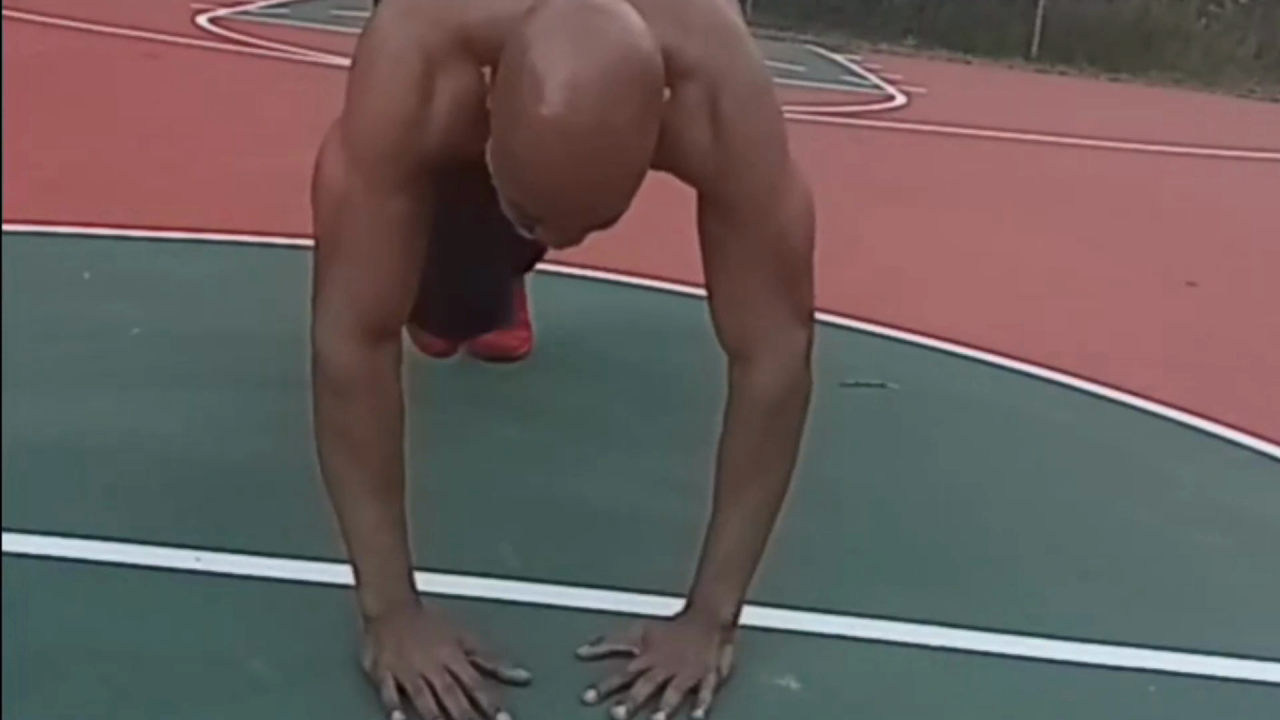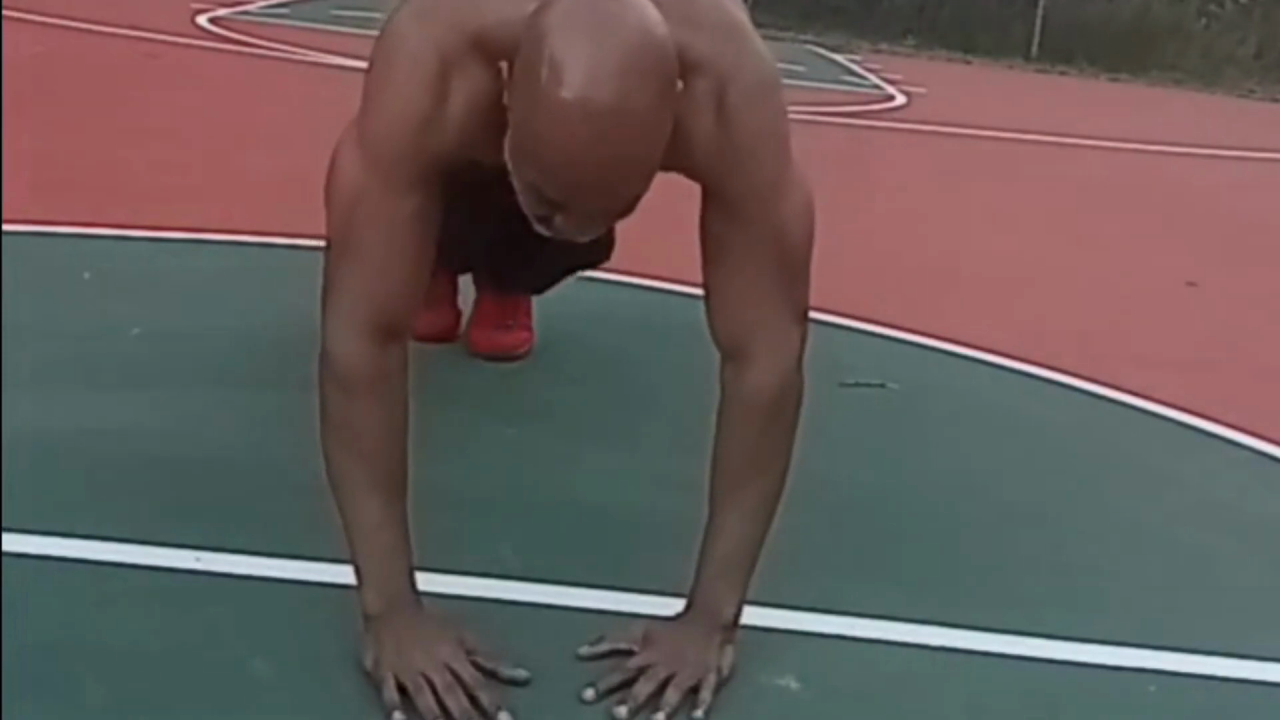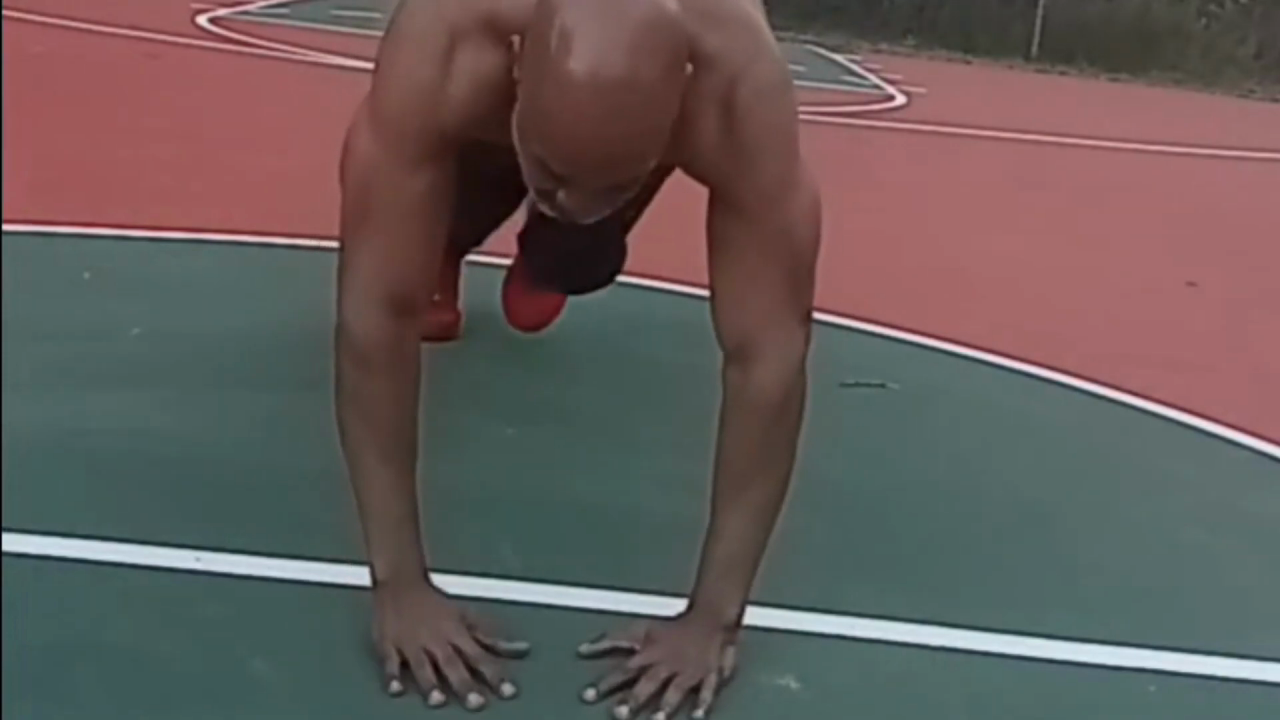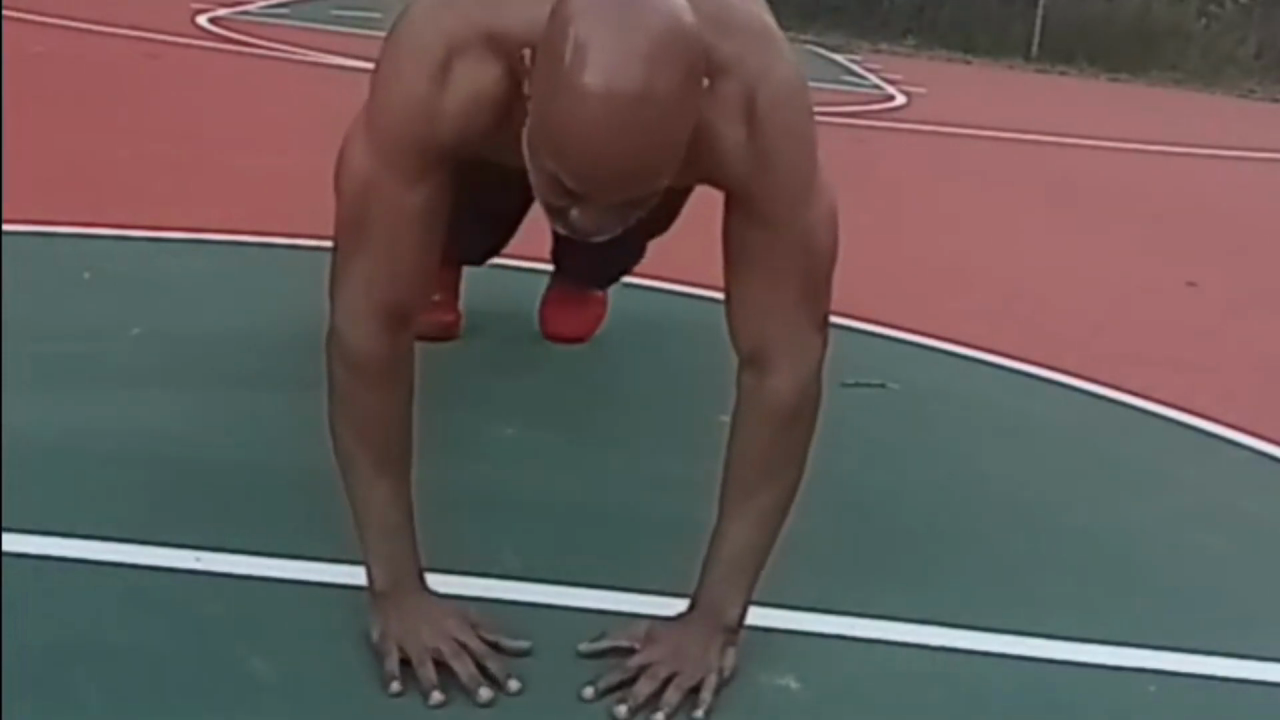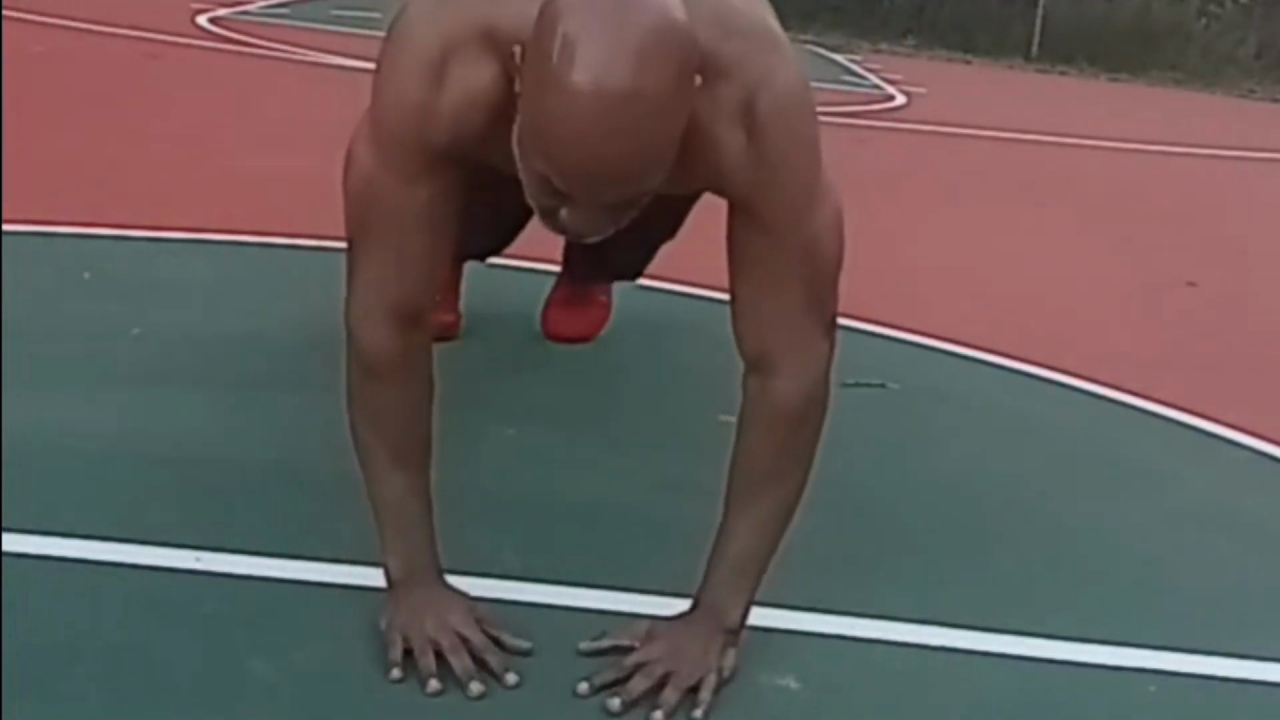
dt=0.2s
person 1, frame 1
left shoulder: (722, 98)
right shoulder: (413, 66)
left elbow: (771, 352)
right elbow: (354, 338)
left wrist: (710, 617)
right wrist: (389, 610)
right knee: (456, 303)
left ankle: (491, 271)
person 1, frame 2
left shoulder: (732, 98)
right shoulder: (429, 68)
left elbow: (764, 355)
right elbow: (362, 338)
left wrist: (713, 616)
right wrist: (390, 609)
left ankle: (511, 278)
right ankle: (456, 254)
person 1, frame 3
left shoulder: (742, 90)
left elbow: (767, 353)
right elbow: (376, 312)
left wrist: (714, 615)
right wrist: (399, 584)
left ankle: (547, 262)
right ankle: (443, 256)
person 1, frame 4
left shoulder: (759, 105)
right shoulder: (441, 70)
left elbow: (782, 363)
right elbow: (369, 324)
left wrist: (716, 616)
right wrist: (397, 591)
left ankle: (584, 271)
right ankle: (442, 261)
person 1, frame 5
left shoulder: (760, 108)
right shoulder: (441, 69)
left elbow: (789, 367)
right elbow: (386, 324)
left wrist: (717, 616)
right wrist: (411, 579)
left ankle: (589, 274)
right ankle: (447, 259)
